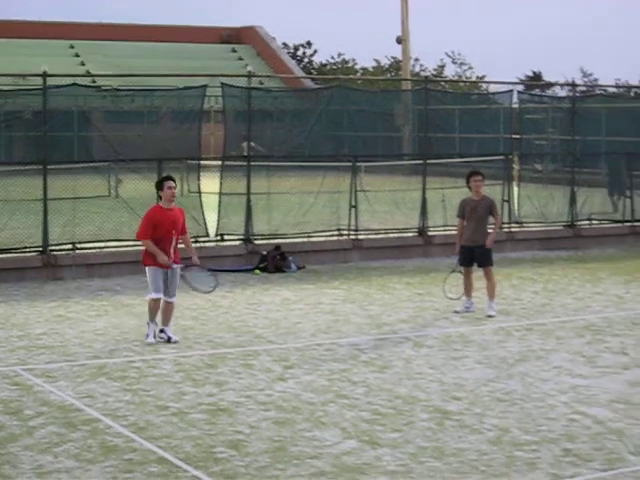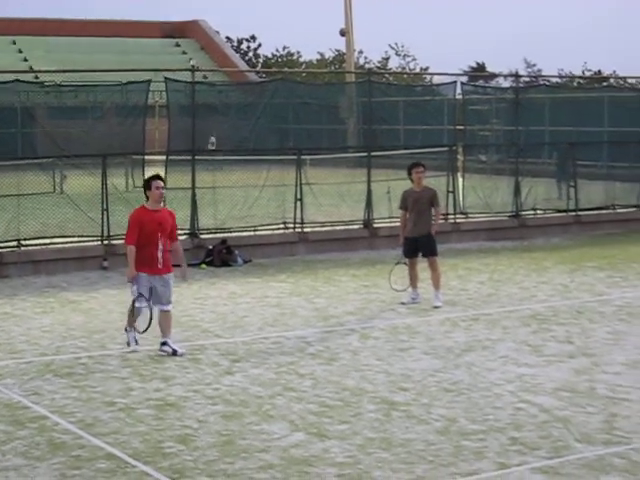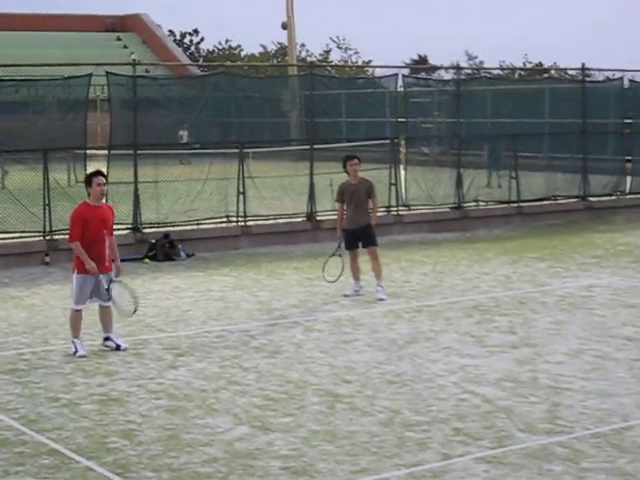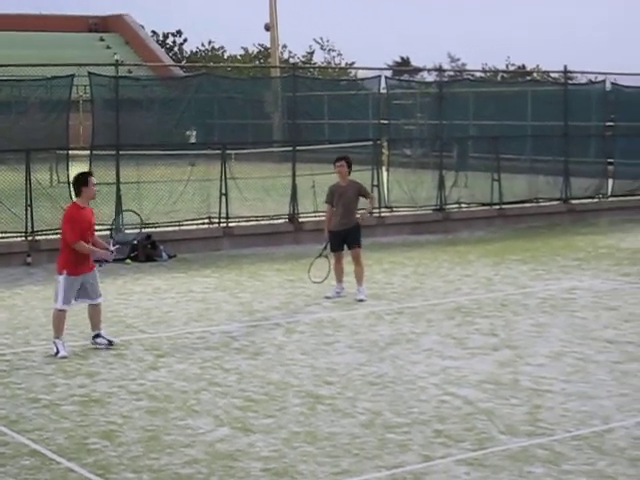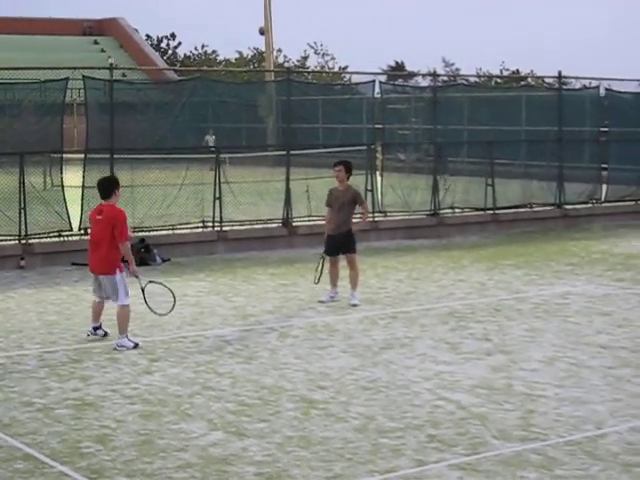
dt=1s
person 1, frame 1
left shoulder: (180, 212)
right shoulder: (153, 214)
left elbow: (183, 235)
right elbow: (143, 238)
left wrist: (193, 254)
right wrist: (159, 254)
left hip: (173, 263)
right hip: (155, 262)
left knee: (170, 298)
right knee: (156, 296)
left ankle: (164, 329)
right ankle: (151, 324)
person 1, frame 2
left shoulder: (170, 215)
right shoulder: (137, 215)
left elbow: (174, 241)
right elbow: (130, 244)
left wrist: (183, 264)
right wrist: (131, 268)
left hip: (164, 270)
right hip: (142, 270)
left knee: (165, 307)
right knee: (138, 305)
left ankle: (166, 342)
right ankle: (130, 329)
person 1, frame 3
left shoulder: (109, 210)
right shoulder: (80, 212)
right elbow: (74, 241)
left wrist: (116, 260)
right wrist: (87, 261)
left hip: (106, 266)
right hip: (84, 268)
left knee: (106, 303)
right knee: (78, 306)
left ankle: (108, 337)
right ankle: (76, 342)
person 1, frame 4
left shoulder: (88, 210)
right shoulder: (72, 213)
right elbow: (75, 243)
left wrist: (105, 246)
right wrist: (98, 252)
left hip: (87, 266)
right hip: (70, 268)
left knee: (95, 301)
right knee: (62, 306)
left ankle: (97, 335)
right ankle: (58, 342)
person 1, frame 5
left shoulder: (95, 212)
right shoulder: (118, 213)
right elbow: (123, 243)
left wrist: (125, 236)
right wrist: (131, 263)
left hip: (95, 263)
right hip: (110, 265)
left knee: (100, 296)
right knee: (123, 301)
left ankle: (95, 328)
right ankle: (122, 339)
person 2, frame 1
left shoulder: (489, 202)
right shoulder: (464, 203)
left elbow: (498, 220)
right elbow: (461, 224)
left wrist: (492, 236)
right wrist: (458, 243)
left hip: (483, 244)
right hip: (466, 244)
left knee: (488, 273)
right knee: (467, 273)
left ankle: (492, 305)
right ankle: (468, 303)
person 2, frame 2
left shoulder: (431, 192)
right shoulder: (406, 194)
left elbow: (437, 211)
right elbow: (403, 216)
left wrist: (434, 226)
right wrist: (401, 235)
left hip: (426, 234)
right hip: (410, 235)
left knee: (433, 264)
right knee: (412, 264)
left ankle: (437, 295)
right ankle: (414, 294)
person 2, frame 3
left shoulder: (367, 184)
right shoulder: (343, 187)
left elbow: (374, 203)
right elbow: (341, 208)
left wrist: (373, 219)
right wrist: (339, 227)
left hip: (366, 225)
right hip: (349, 227)
left knee: (373, 254)
right knee: (353, 256)
left ankle: (380, 286)
right ankle: (357, 286)
person 2, frame 4
left shoulder: (357, 186)
right shoulder: (333, 189)
left elbow: (371, 198)
right elbow: (329, 210)
left wrist: (368, 208)
right wrist: (326, 229)
left hip: (352, 227)
right hip: (335, 229)
left knee: (356, 257)
right knee: (337, 259)
left ankle: (360, 289)
right ankle: (339, 288)
person 2, frame 5
left shoulder: (354, 192)
right shoulder: (331, 192)
left elbow: (366, 210)
right elbow: (329, 213)
right wrist: (326, 231)
left hip: (346, 232)
right hip: (332, 233)
left knee: (351, 262)
right knee: (333, 262)
left ankle: (354, 294)
right ankle: (333, 292)
